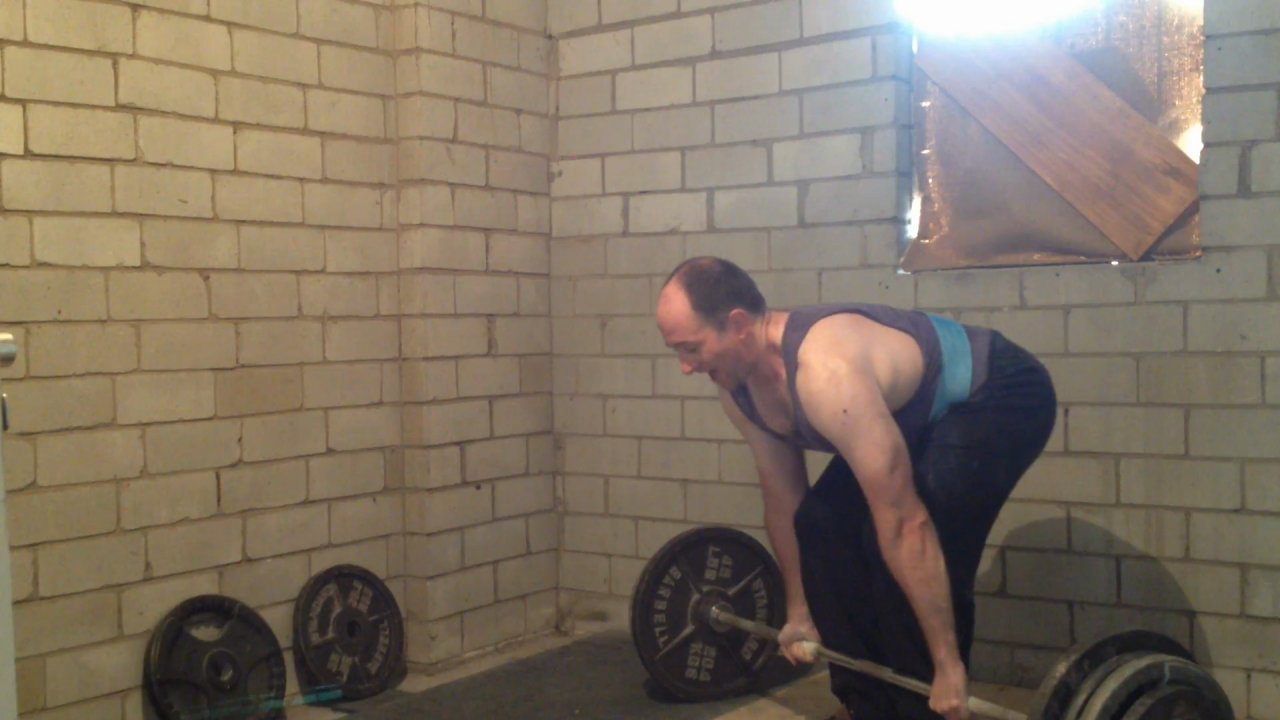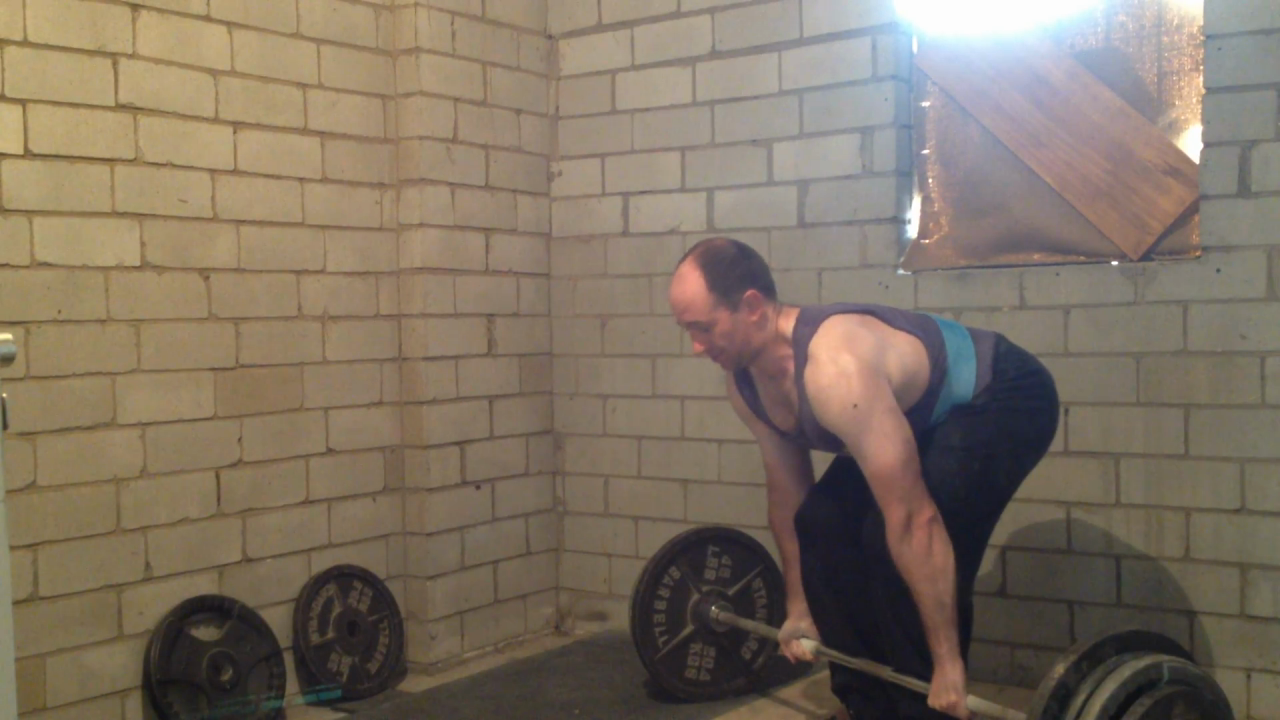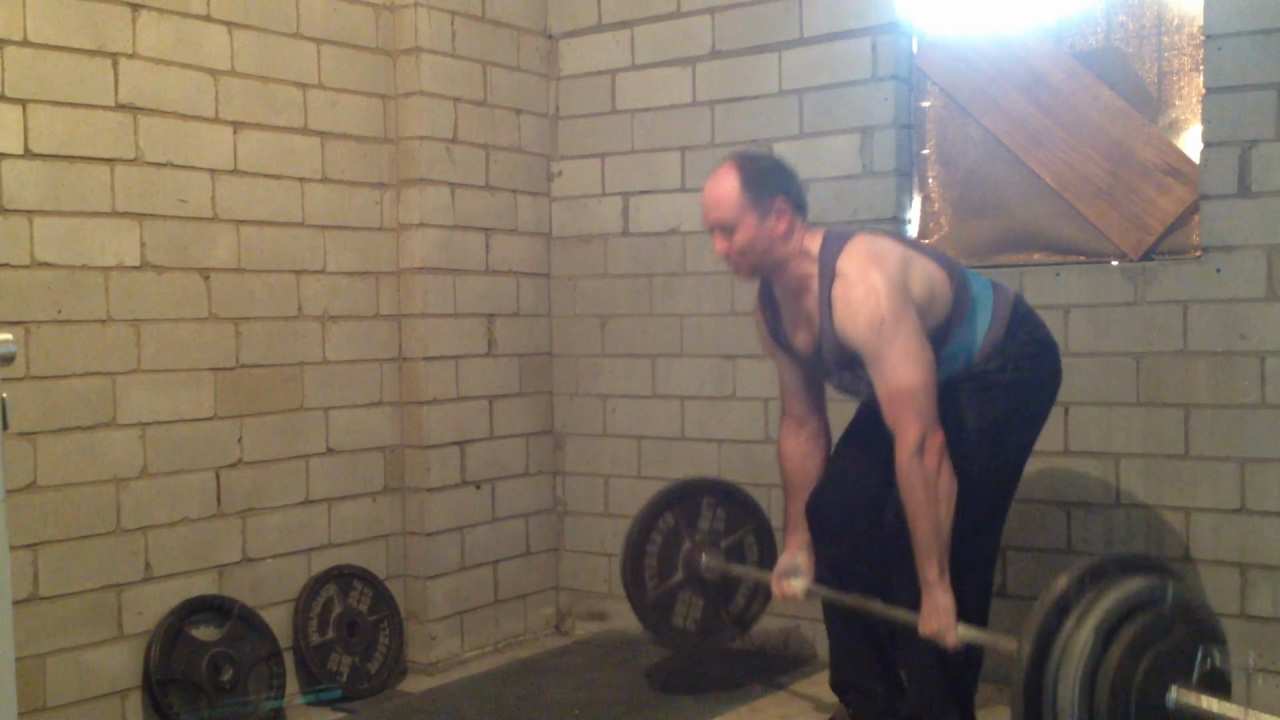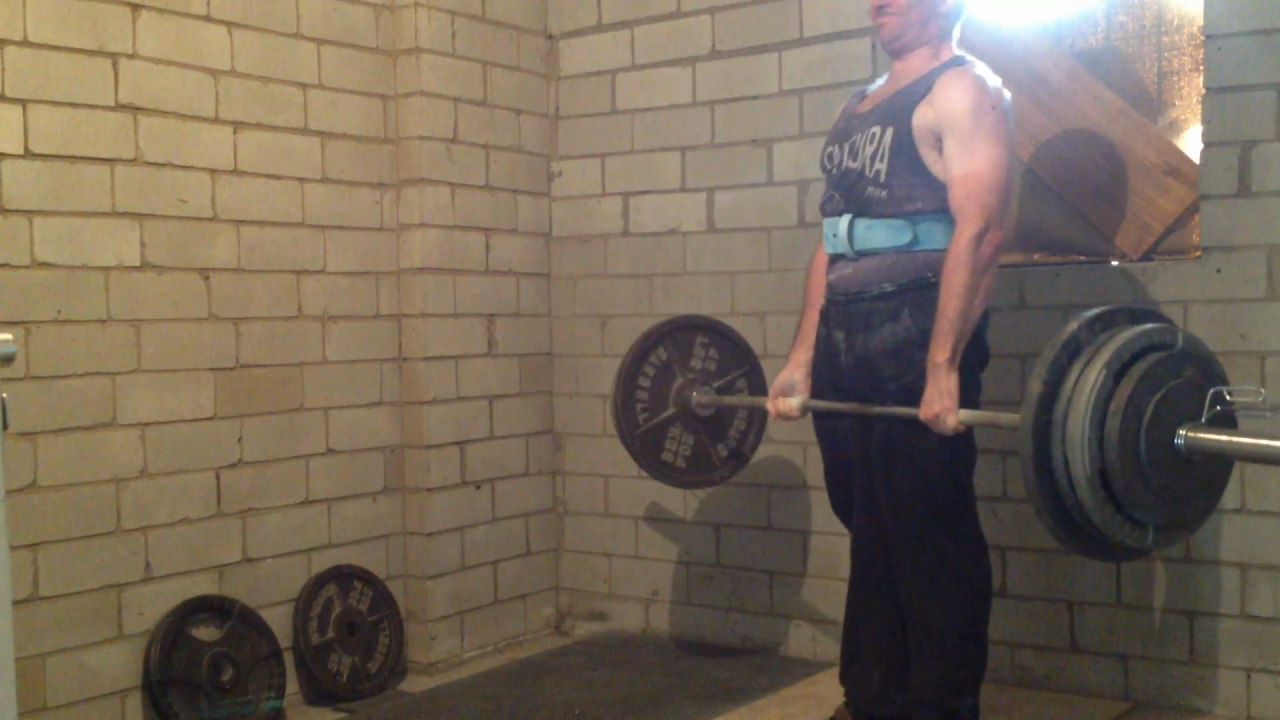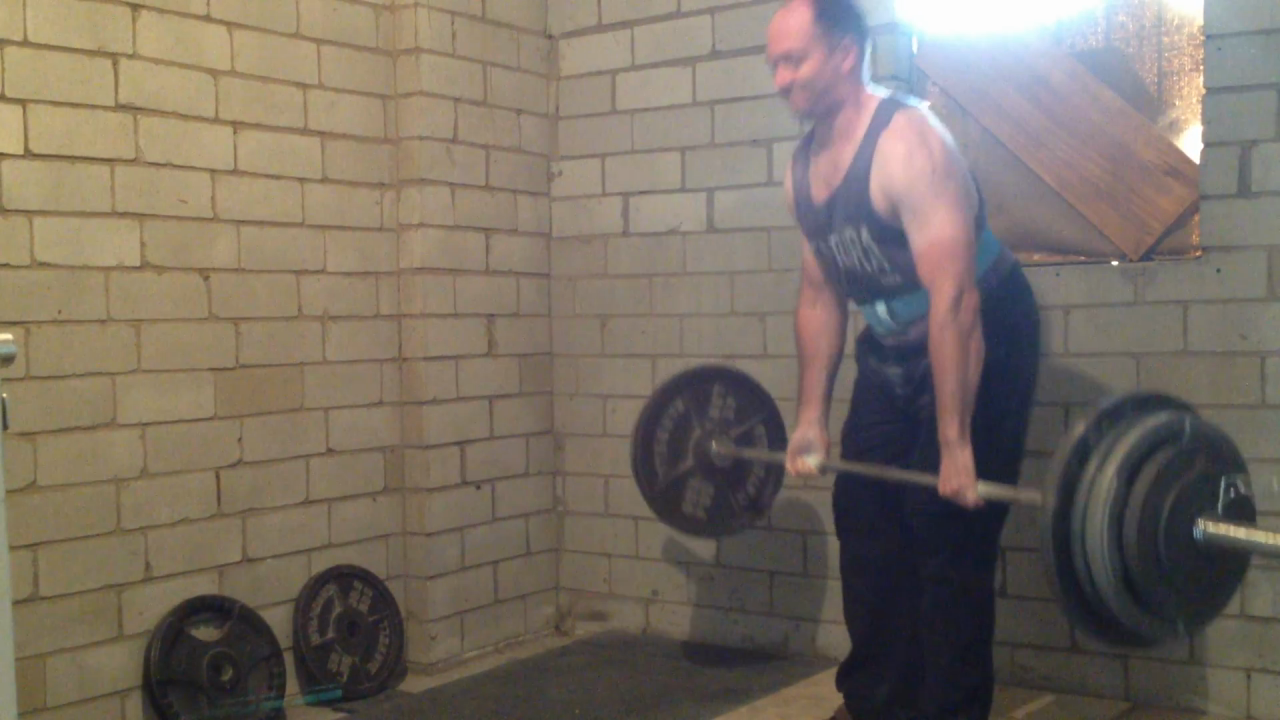
dt=1s
person 1, frame 1
left shoulder: (827, 373)
right shoulder: (740, 388)
left elbow: (904, 521)
right elbow: (782, 499)
left wrist: (948, 666)
right wrist: (800, 610)
left hip: (1001, 396)
right hip: (925, 404)
left knee: (891, 541)
right knee: (822, 523)
person 1, frame 2
left shoulder: (836, 371)
right shoulder: (746, 382)
left elbow: (912, 520)
right elbow: (787, 494)
left wrist: (948, 664)
right wrist: (798, 607)
left hip: (1003, 401)
right hip: (928, 408)
left knee: (893, 539)
right knee: (822, 525)
person 1, frame 3
left shoulder: (863, 286)
right shoulder: (774, 305)
left elbow: (921, 446)
right elbow: (801, 425)
left wrist: (936, 590)
right wrist: (796, 541)
left hip: (1001, 369)
right hip: (915, 383)
left knee: (943, 547)
right knee: (837, 519)
person 1, frame 4
left shoulder: (964, 91)
right shoulder: (861, 104)
left elbow: (979, 232)
left wrist: (945, 367)
right wrist: (802, 355)
left hip: (917, 335)
right hip: (845, 337)
left knee: (931, 534)
right knee: (869, 529)
person 1, frame 5
left shoulder: (907, 144)
right shoulder: (804, 166)
left elbow: (955, 299)
right elbow: (818, 294)
left wrist: (955, 447)
right wrist: (811, 417)
left hip: (980, 336)
right hip: (891, 350)
left knee: (949, 534)
right knee: (867, 524)
